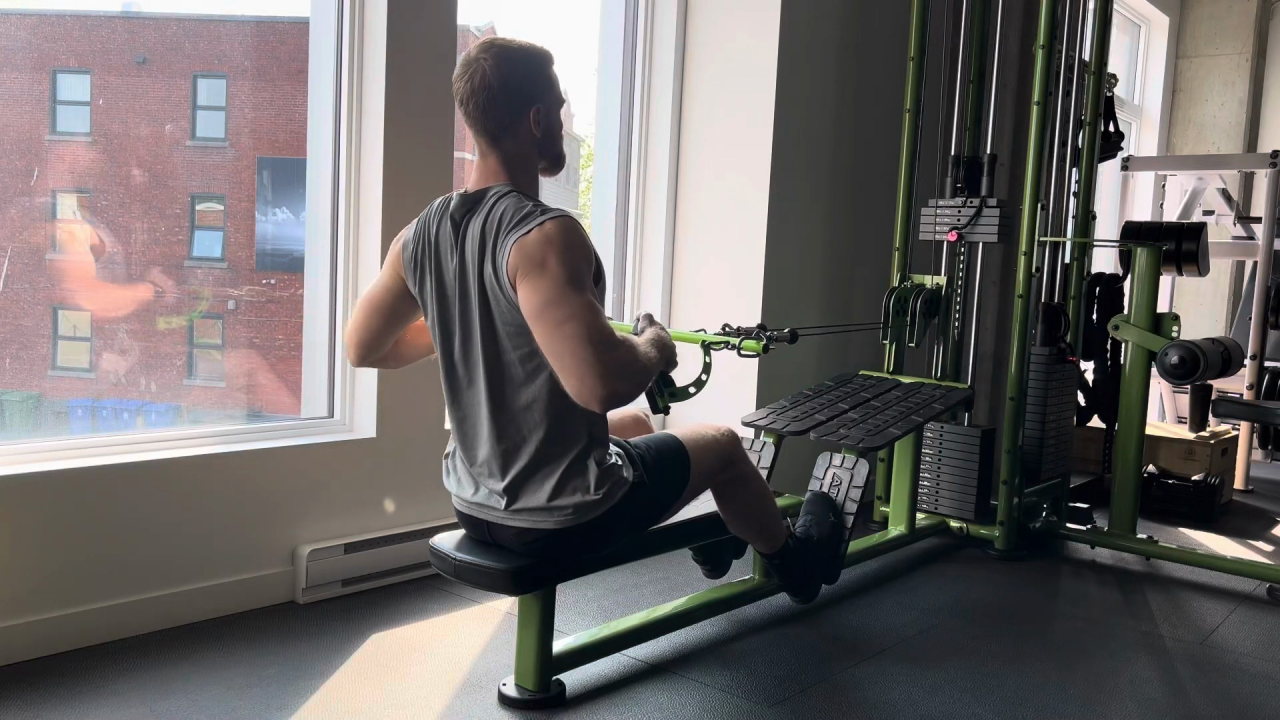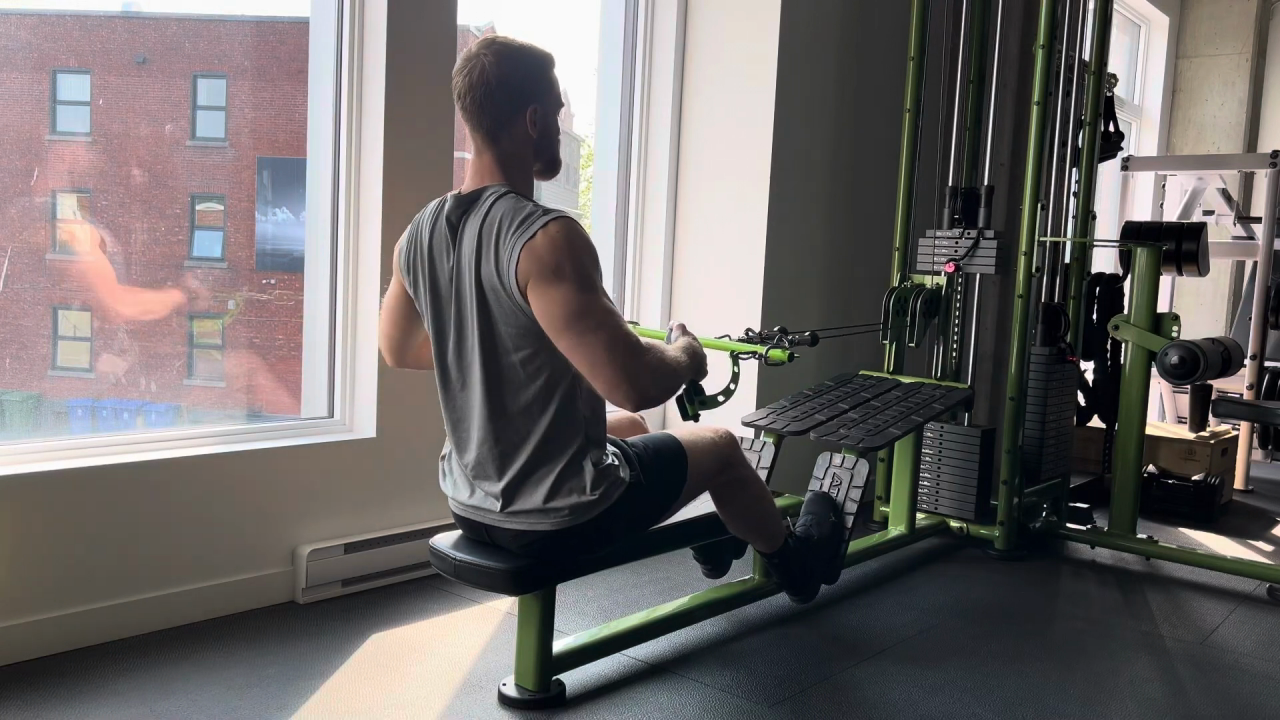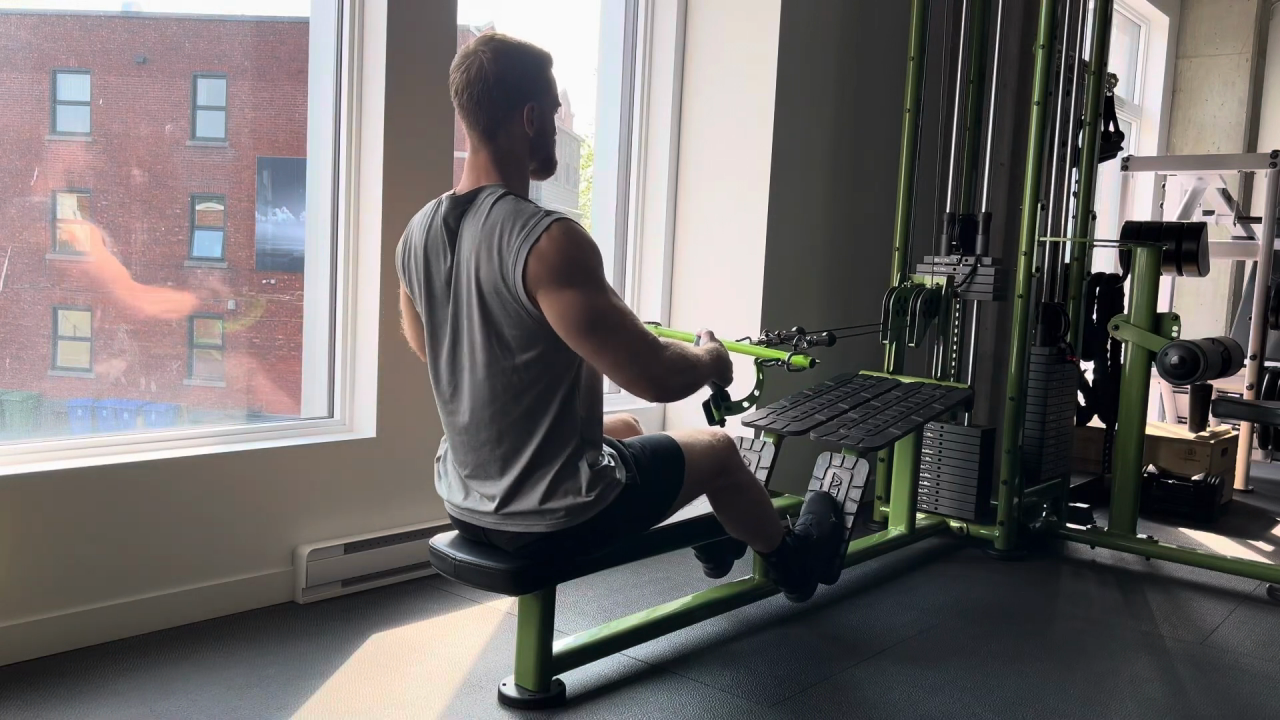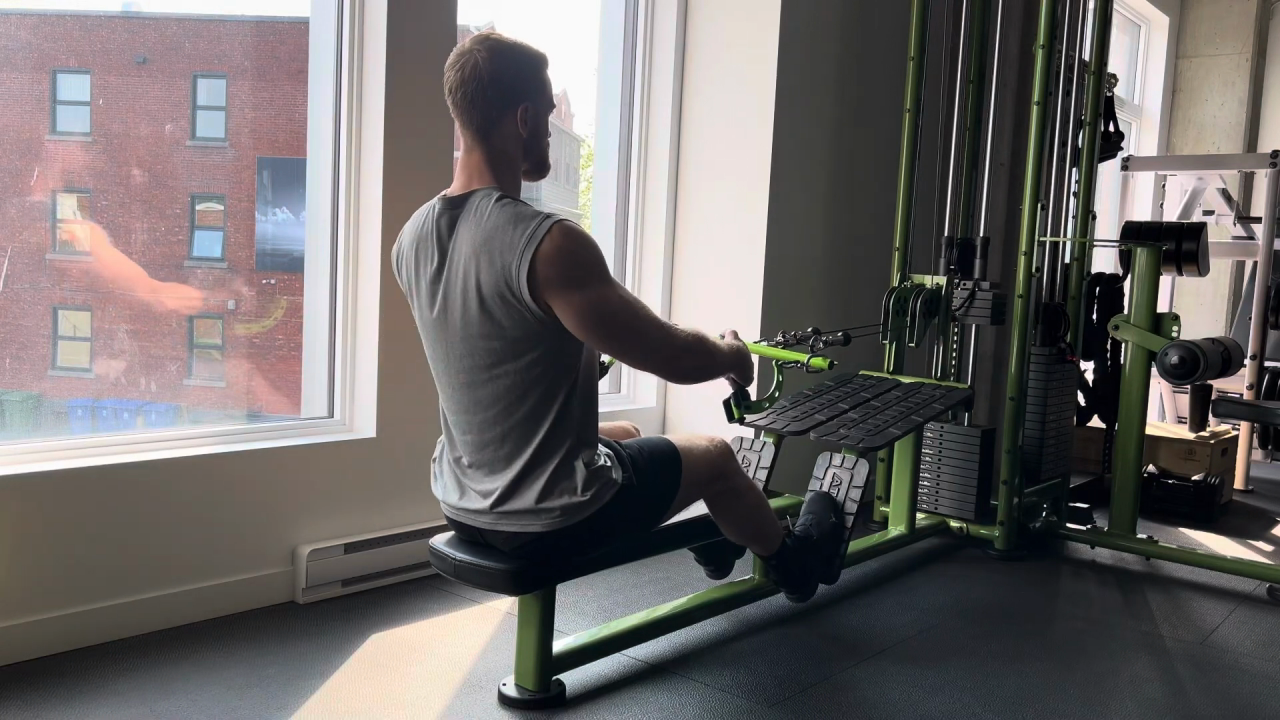
dt=0.4s
person 1, frame 1
left shoulder: (420, 235)
right shoulder: (544, 237)
left elbow: (362, 348)
right elbow: (604, 384)
right wrist: (655, 348)
left hip: (473, 503)
right hip: (564, 519)
left knee: (635, 426)
right knee: (721, 444)
left ankle: (709, 537)
right ankle: (795, 562)
person 1, frame 2
left shoulder: (419, 235)
right shoulder: (546, 239)
left elbow: (398, 351)
right elbow: (635, 385)
right wrist: (685, 355)
left hip: (469, 503)
right hip: (559, 518)
left knee: (630, 429)
right knee: (719, 446)
left ankle: (711, 539)
right ankle: (796, 561)
person 1, frame 3
left shoulder: (418, 235)
right shoulder: (547, 242)
right elbow: (657, 377)
right wrist: (711, 361)
left hip: (464, 503)
right hip: (554, 520)
left knee: (623, 428)
right knee: (718, 450)
left ankle: (715, 541)
right ankle: (795, 559)
person 1, frame 4
left shoulder: (413, 239)
right shoulder: (548, 245)
right elbow: (674, 358)
right wrist: (732, 356)
left hip: (461, 504)
right hip: (550, 521)
left knee: (624, 434)
right knee: (714, 455)
left ankle: (711, 539)
right ankle: (794, 562)
